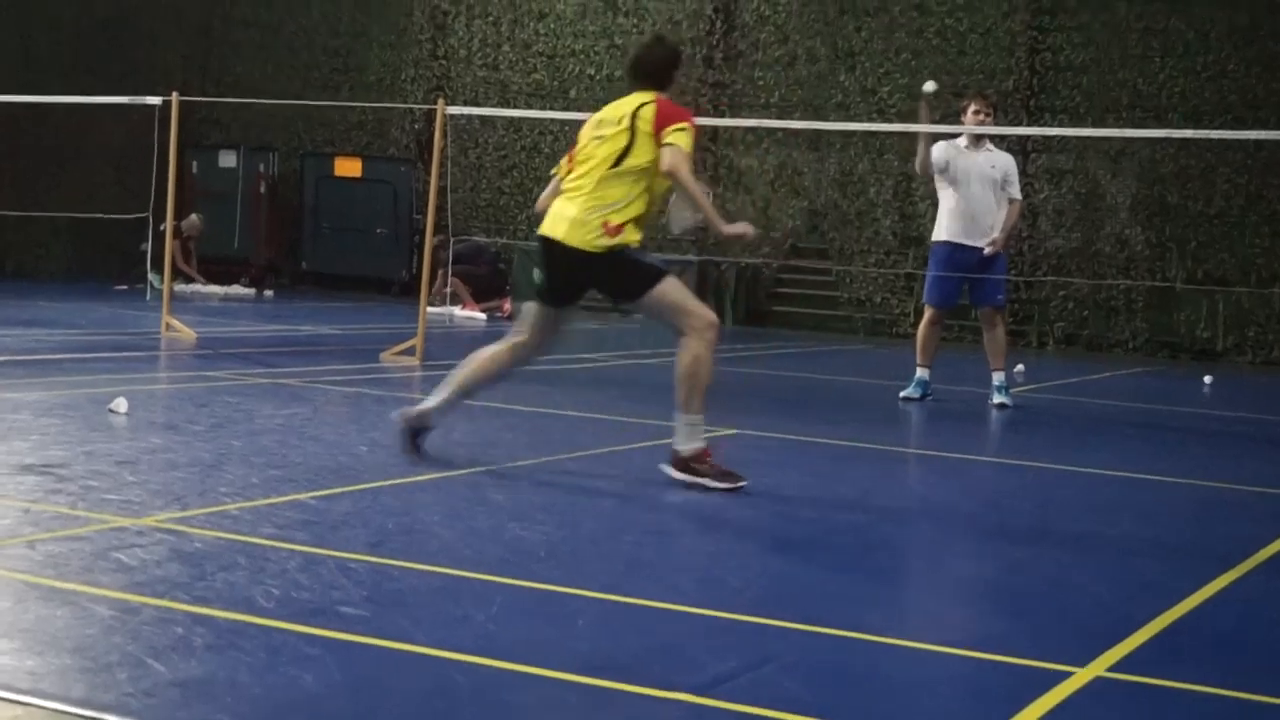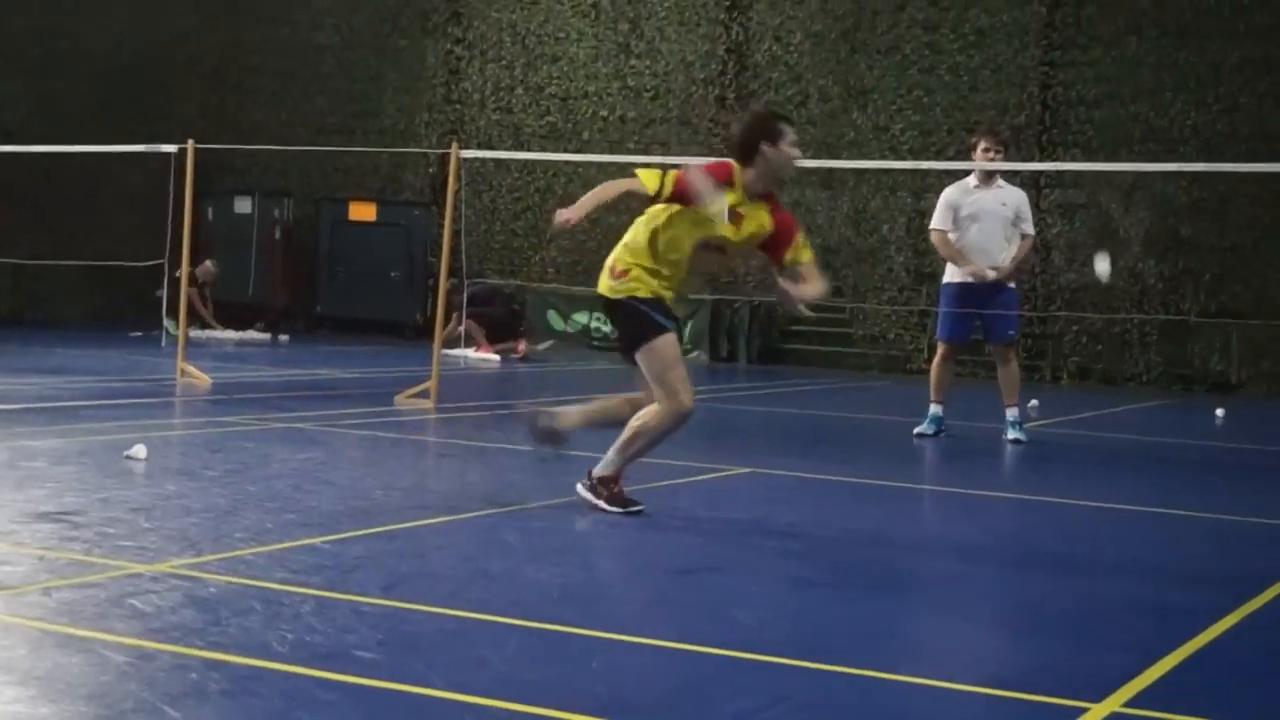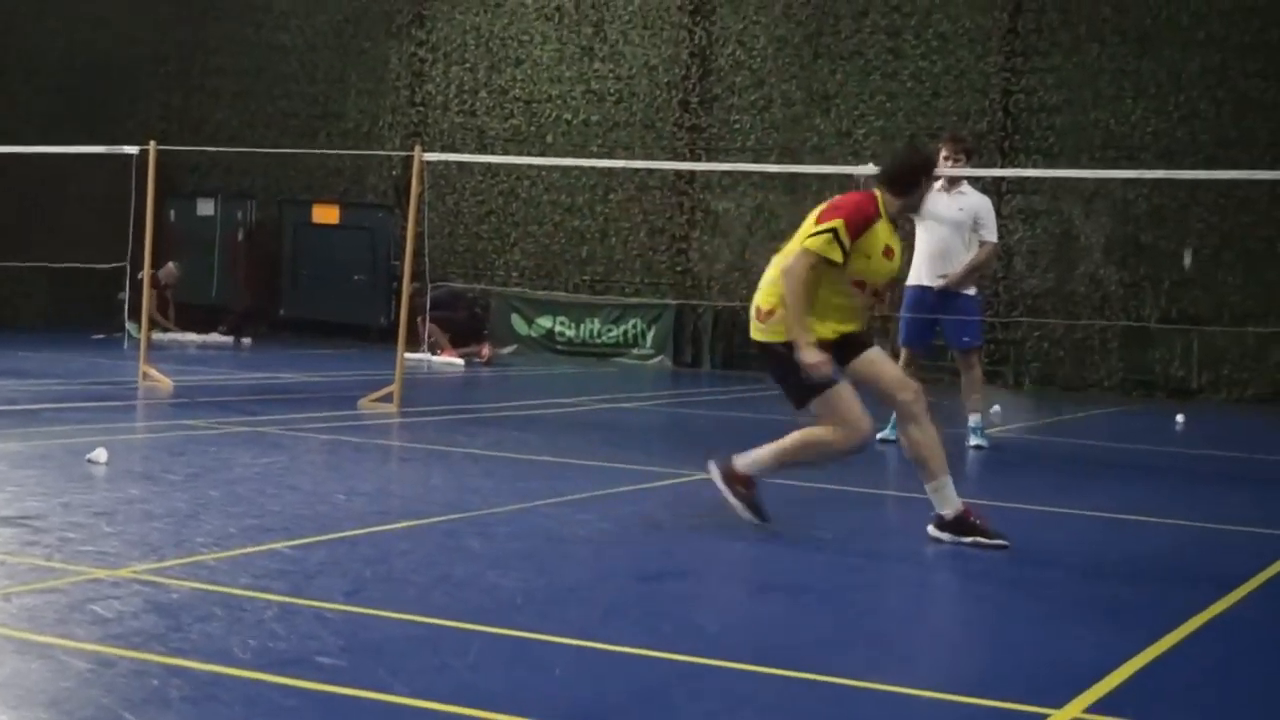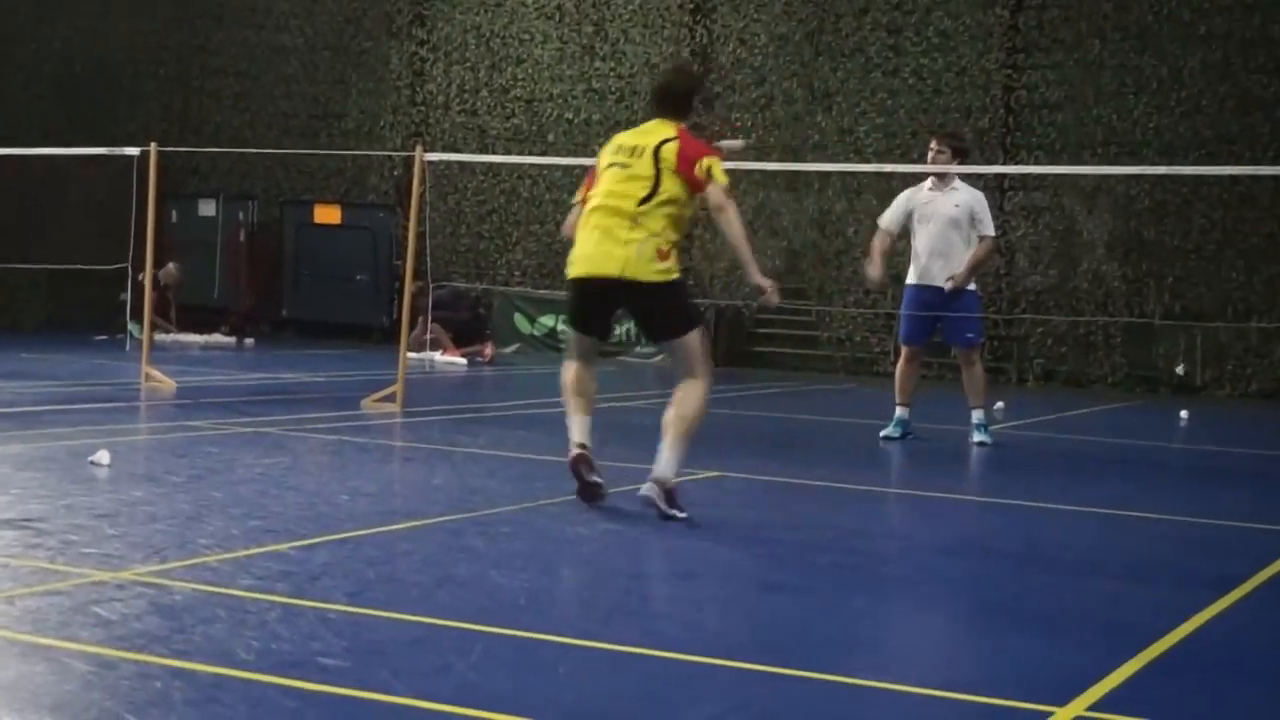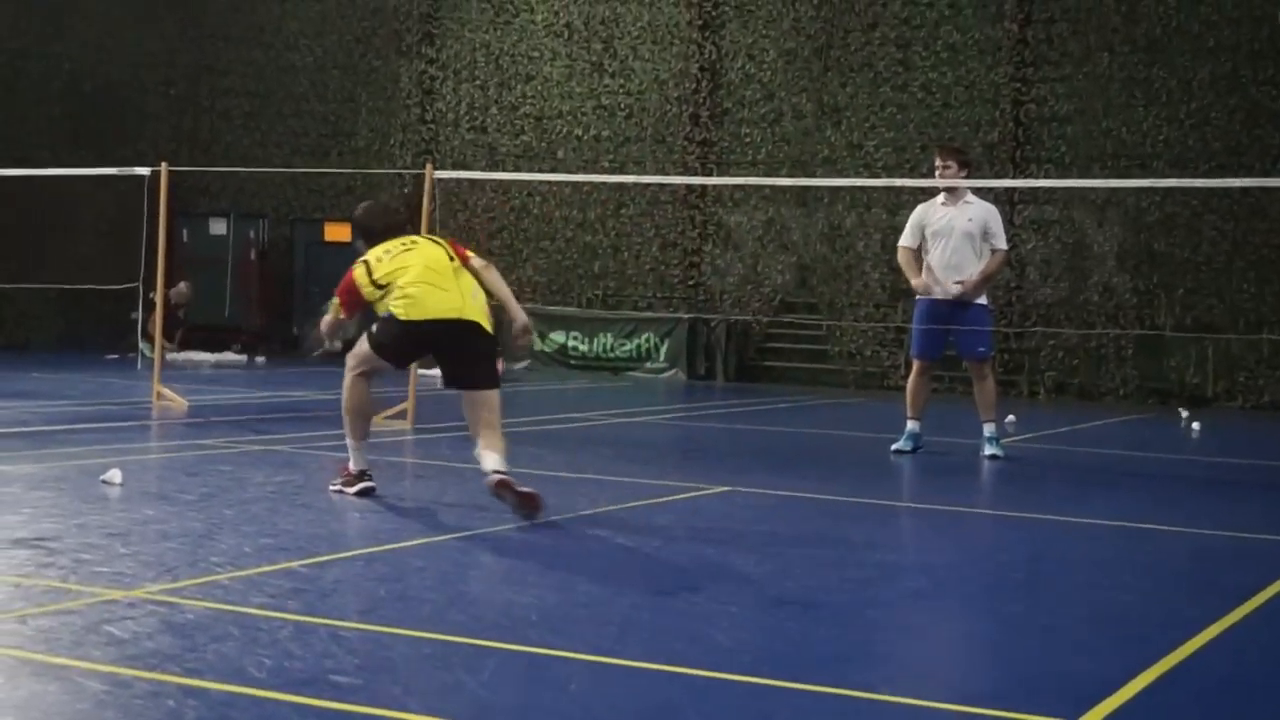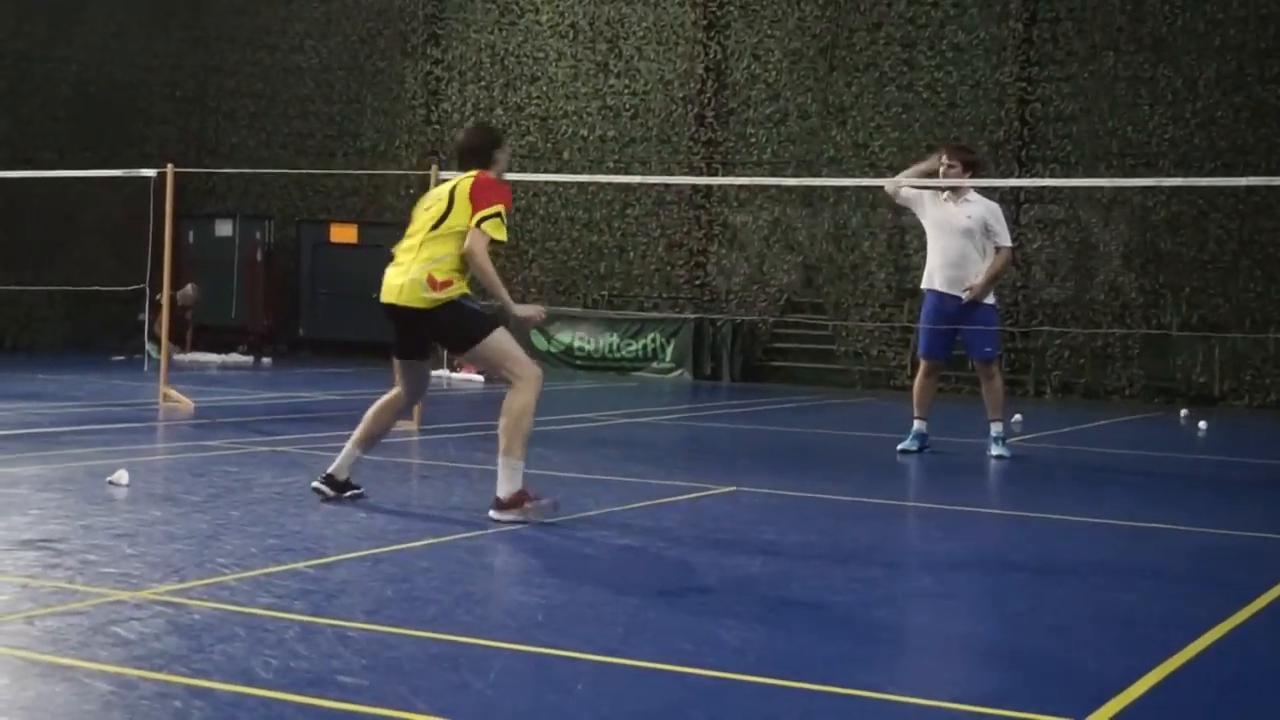
dt=0.5s
person 1, frame 1
left shoulder: (599, 120)
right shoulder: (674, 113)
left elbow: (544, 201)
right elbow: (676, 166)
right wrist: (720, 225)
left hip: (558, 238)
right hip: (605, 243)
left knee: (528, 344)
right knee: (701, 327)
left ankle: (425, 410)
right ankle: (690, 452)
person 1, frame 2
left shoulder: (776, 218)
right shoulder: (712, 177)
left elbow: (812, 283)
right elbow: (624, 186)
left wrist: (797, 291)
right wrist: (578, 209)
left hip: (660, 290)
right hip: (631, 282)
left knee: (665, 402)
right knee: (678, 403)
left ankle: (555, 422)
right ankle: (603, 478)
person 1, frame 3
left shoulder: (889, 242)
right shoulder: (857, 210)
right elbow: (797, 265)
right wrist: (802, 344)
left hip: (829, 330)
right hip: (787, 330)
left knee: (910, 401)
right knee: (851, 432)
left ankle: (952, 514)
right ankle: (740, 469)
person 1, frame 4
left shoulder: (613, 147)
right shoulder: (692, 149)
left elbow: (571, 226)
right elbow: (721, 205)
right wrist: (753, 272)
left hip: (587, 268)
right hip: (648, 271)
left knee: (578, 360)
right knee: (695, 377)
left ankle: (579, 448)
right ankle: (663, 477)
person 1, frame 5
left shoulder: (361, 266)
right shoulder: (439, 244)
left elbow: (329, 328)
right elbow: (484, 267)
left wrist: (326, 328)
right wrist: (516, 311)
left hip: (412, 314)
right hip: (469, 322)
left knee: (356, 368)
right knee: (487, 431)
left ankle: (357, 471)
right ankle: (497, 474)
person 1, frame 6
left shoulder: (439, 193)
right shoulder: (492, 188)
right elbow: (474, 250)
right wrist: (512, 306)
left hip: (397, 292)
right hip: (434, 295)
left knee: (408, 392)
right knee: (526, 377)
left ankle: (336, 476)
right ankle: (508, 496)
person 2, frame 1
left shoulder: (1005, 161)
right shoulder: (945, 150)
left elbow: (1014, 202)
right elbow: (923, 171)
left wrist: (1003, 234)
right wrist: (924, 130)
left hip: (989, 251)
right hip: (949, 245)
left knee: (992, 316)
right knee: (933, 313)
left ankle: (999, 384)
right ankle: (921, 379)
person 2, frame 2
left shoulder: (1016, 196)
right shoulder: (954, 193)
left elbow: (1027, 237)
right elbow: (937, 236)
left wrist: (1011, 266)
right wrist: (966, 265)
left hip: (1001, 287)
right hip: (959, 284)
left knee: (1005, 352)
right knee: (946, 350)
left ankle: (1013, 420)
right ankle: (935, 416)
person 2, frame 3
left shoulder: (979, 202)
right shoulder: (922, 193)
left elbow: (989, 248)
left wrist: (961, 275)
left hip: (960, 293)
right hip: (919, 288)
left knee: (968, 358)
right knee: (908, 355)
left ankle: (975, 426)
right ankle: (897, 421)
person 2, frame 4
left shoulder: (973, 197)
right shoulder: (912, 196)
left elbow: (988, 241)
right elbow: (886, 231)
left wrist: (966, 273)
right wrist: (876, 259)
left hip: (960, 290)
right hip: (919, 287)
left knee: (969, 355)
right knee: (909, 352)
left ankle: (978, 423)
right ankle: (901, 418)
person 2, frame 5
left shoulder: (986, 211)
right shoulder: (924, 211)
left elbow: (1000, 253)
right elbow: (906, 250)
left wrist: (976, 281)
right wrist: (914, 277)
left hip: (972, 303)
right hip: (931, 300)
left knee: (981, 368)
right knee: (920, 366)
left ankle: (990, 436)
right ankle: (912, 432)
person 2, frame 6
left shoulder: (988, 208)
right shoulder: (928, 200)
left elbow: (1005, 252)
right elbow: (892, 188)
left wrist: (984, 283)
right wrist: (923, 167)
left hip: (977, 302)
right hip: (938, 299)
left knee: (987, 368)
right knee: (928, 366)
left ankle: (997, 436)
right ankle: (919, 431)
